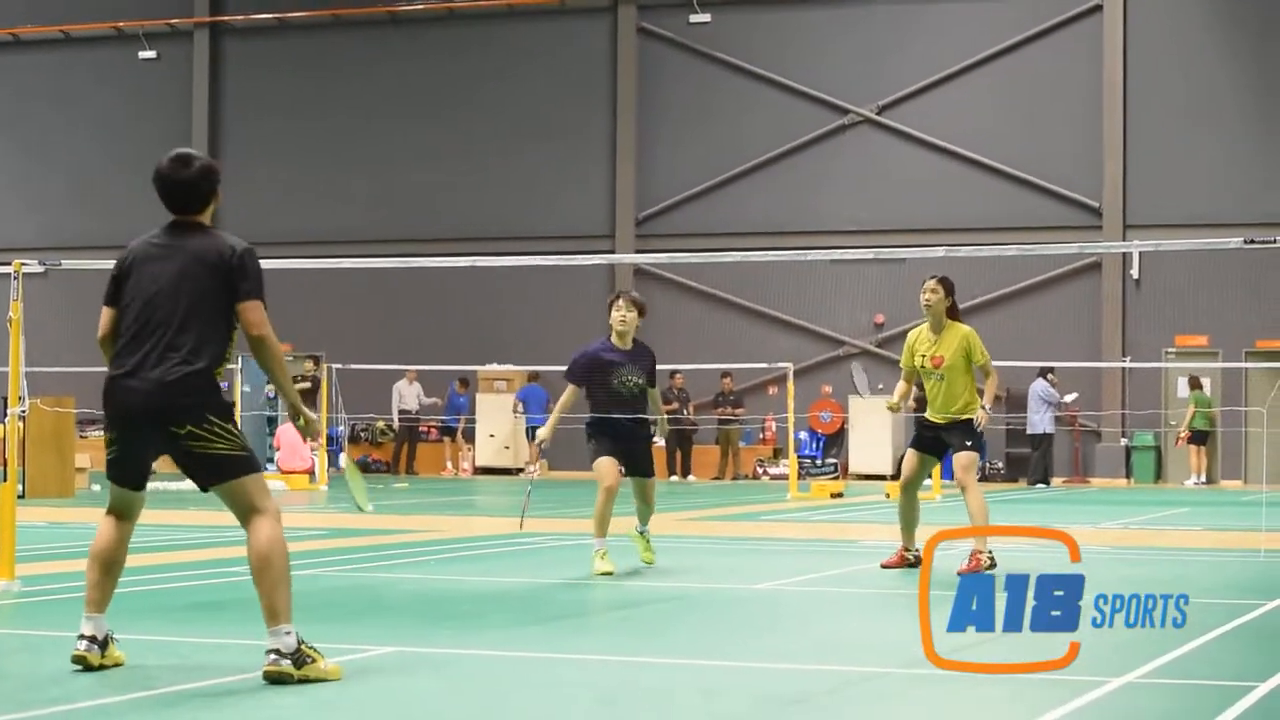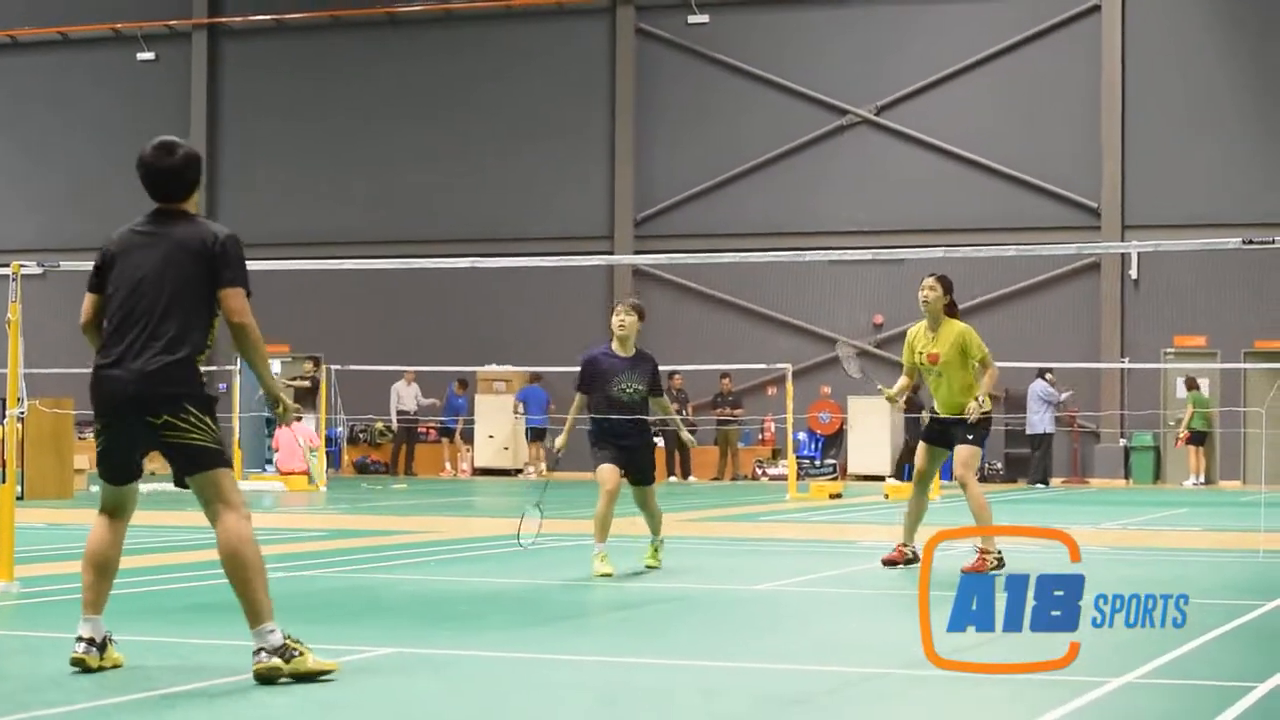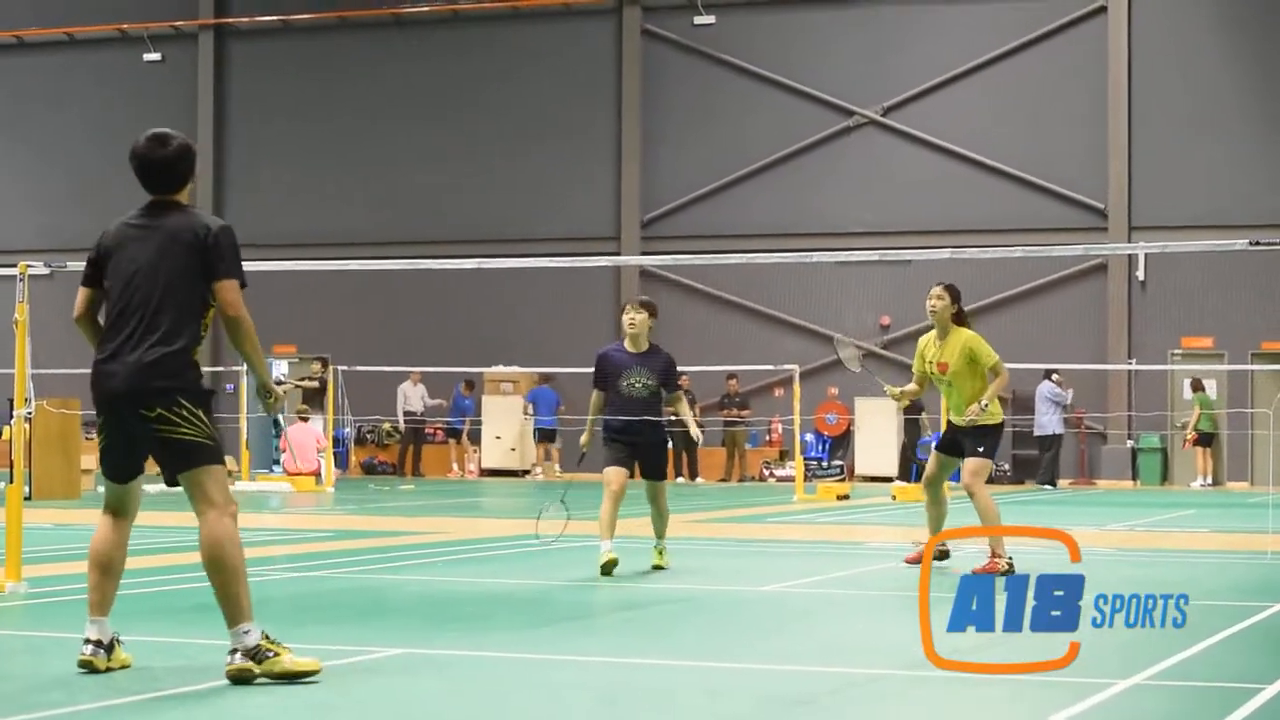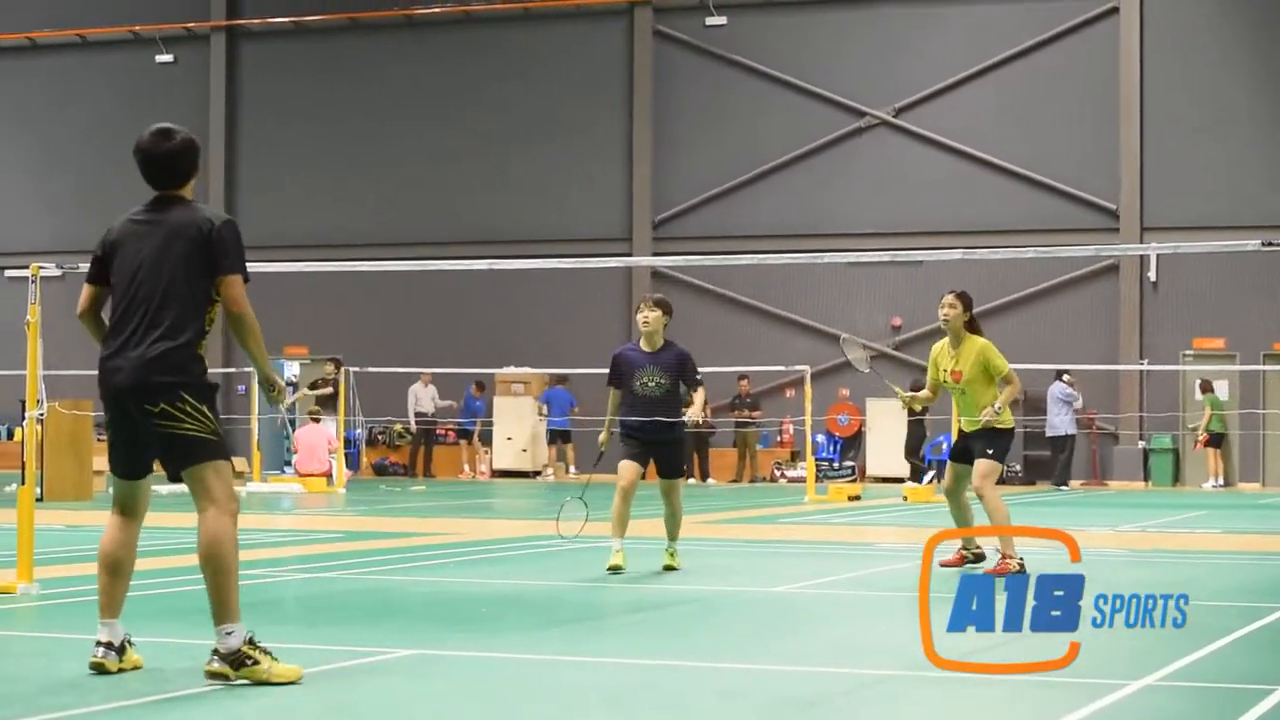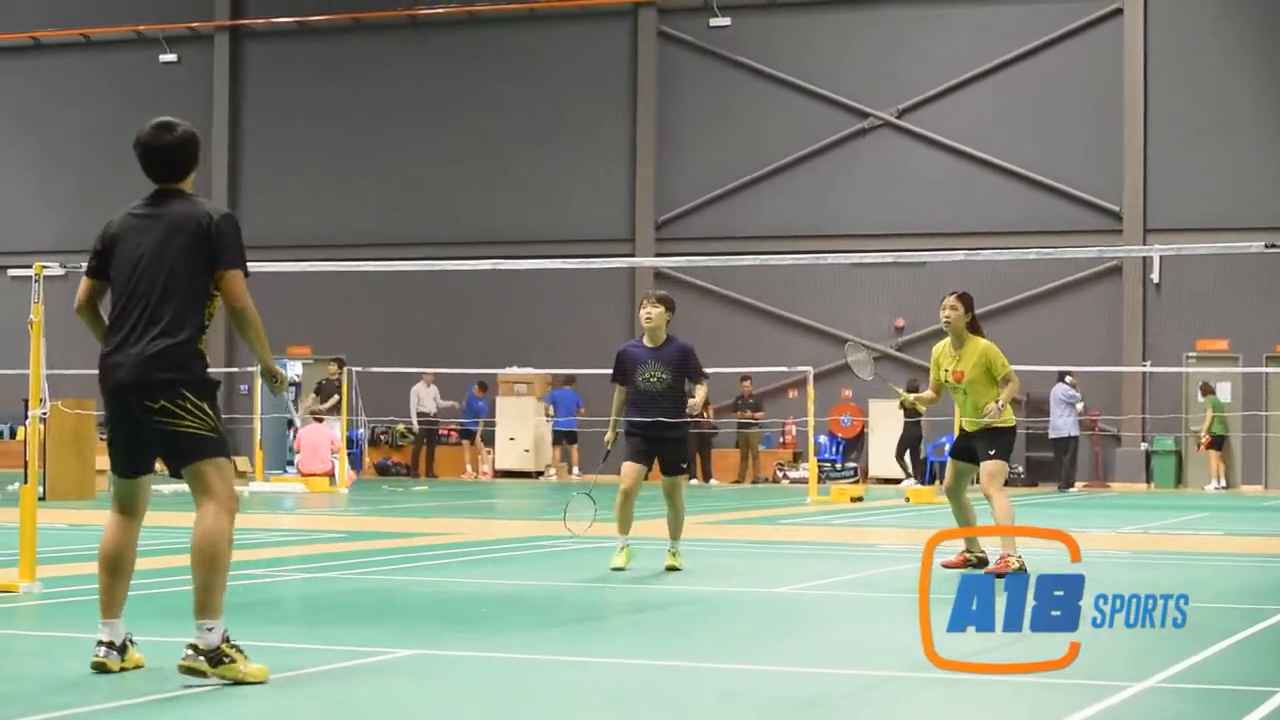
dt=0.1s
person 1, frame 1
left shoulder: (134, 253)
right shoulder: (233, 253)
left elbow: (104, 335)
right elbow: (257, 333)
right wrist: (295, 403)
left hip: (124, 399)
right hip: (188, 400)
left knee: (120, 511)
right knee: (261, 512)
left ankle: (91, 636)
right ankle: (284, 647)
person 1, frame 2
left shoulder: (119, 241)
right shoulder: (216, 240)
left elbow: (88, 320)
right elbow: (238, 319)
right wrist: (272, 387)
left hip: (110, 389)
right hip: (173, 391)
left knee: (113, 508)
right knee: (229, 509)
left ankle: (90, 637)
right ankle: (270, 644)
person 1, frame 3
left shoulder: (113, 235)
right shoulder: (210, 232)
left elbow: (82, 314)
right elbow: (232, 312)
right wrist: (265, 380)
left hip: (110, 384)
right hip: (168, 384)
left knee: (117, 507)
right knee: (216, 507)
left ankle: (97, 639)
right ankle: (248, 645)
person 1, frame 4
left shoulder: (118, 230)
right shoulder: (213, 226)
left elbow: (86, 310)
right elbow: (235, 306)
right wrist: (266, 369)
left hip: (117, 381)
right hip: (173, 379)
left knee: (127, 507)
right knee: (218, 501)
left ankle: (109, 642)
right ankle: (232, 645)
person 1, frame 5
left shoulder: (118, 225)
right shoulder: (213, 220)
left elbow: (84, 303)
right elbow: (236, 301)
right wrist: (267, 362)
left hip: (118, 376)
right hip: (174, 374)
left knee: (127, 505)
right knee: (218, 498)
left ankle: (110, 641)
right ankle: (208, 642)
person 2, frame 1
left shoulder: (964, 334)
right shoulder: (914, 337)
left elbow: (991, 374)
right elbow: (906, 379)
left wrist: (984, 407)
right wrist: (896, 399)
left hip: (965, 420)
right hip: (932, 420)
left knee: (965, 479)
right knee: (907, 482)
left ankle: (982, 554)
right ankle: (908, 551)
person 2, frame 2
left shoulder: (961, 331)
right shoulder: (914, 334)
left elbow: (990, 367)
right elbow: (908, 376)
left wrist: (979, 400)
right wrist: (896, 391)
left hip: (970, 416)
right hip: (942, 414)
left knee: (964, 475)
right knee: (920, 475)
left ankle: (990, 553)
right ankle: (907, 547)
person 2, frame 3
left shoulder: (968, 340)
right shoulder: (925, 343)
left elbow: (1002, 374)
right elbow: (919, 385)
left wrist: (983, 404)
right wrist: (902, 392)
left hip: (984, 423)
right hip: (956, 422)
left knee: (972, 484)
right knee: (930, 480)
left ankle: (1001, 557)
right ankle: (936, 544)
person 2, frame 4
left shoulder: (982, 347)
right shoulder: (937, 351)
left elbow: (1014, 383)
right elbow: (931, 393)
left wrist: (998, 407)
right wrist: (914, 397)
left hip: (995, 428)
right hip: (968, 428)
left knee: (983, 486)
right knee: (951, 489)
left ankle: (1010, 558)
right ankle: (971, 549)
person 2, frame 5
left shoulder: (984, 348)
right shoulder: (938, 351)
left elbow: (1013, 382)
right elbow: (934, 393)
left wrist: (999, 404)
right wrist: (917, 398)
left hip: (997, 427)
right hip: (969, 428)
left knee: (991, 487)
right knee: (952, 488)
left ankle: (1011, 557)
right ankle: (974, 552)
person 3, frame 1
left shoulder: (647, 354)
right shoulder: (593, 353)
right elbow: (572, 390)
left wrist: (661, 420)
right wrist: (549, 426)
left hip: (638, 434)
right hip: (604, 433)
left knee: (646, 498)
right knee: (609, 484)
left ankle: (642, 532)
right ankle: (599, 551)
person 3, frame 2
left shoulder: (648, 362)
right shoulder: (594, 359)
left elbow: (659, 401)
right elbow: (582, 398)
left wrist: (682, 430)
right wrist: (565, 433)
left hip: (639, 442)
right hip: (605, 440)
left knee: (646, 502)
right knee: (609, 488)
left ankle: (656, 542)
right ankle: (599, 555)
person 3, frame 3
left shoulder: (663, 358)
right shoulder: (607, 356)
left elbow: (676, 396)
right elbow: (599, 395)
left wrist: (691, 423)
right wrist: (588, 430)
left hip: (653, 438)
right hip: (618, 437)
left knee: (657, 498)
right knee: (613, 488)
left ankle: (660, 547)
right ankle: (606, 551)
person 3, frame 4
left shoulder: (679, 355)
right shoulder: (623, 355)
left elbow: (698, 389)
right elbow: (616, 393)
left wrist: (696, 409)
right wrist: (606, 429)
left hip: (669, 435)
right hip: (633, 434)
left knee: (671, 495)
right knee: (624, 485)
left ankle: (671, 549)
right ankle: (617, 550)
person 3, frame 5
left shoulder: (682, 349)
right shoulder: (626, 352)
left elbow: (701, 383)
right elbow: (621, 390)
left wrist: (698, 399)
right wrist: (612, 427)
left hip: (674, 433)
right hip: (638, 432)
left knee: (673, 495)
right knee: (627, 487)
left ankle: (674, 549)
right ankle: (622, 547)
